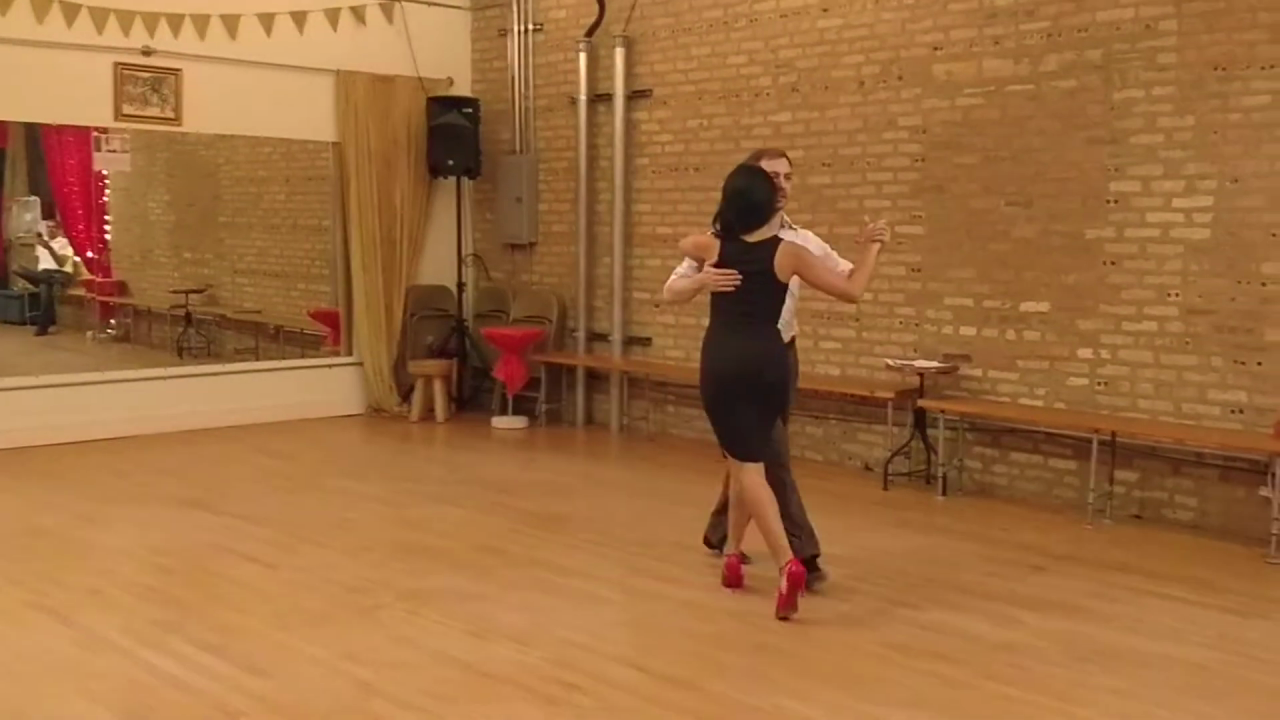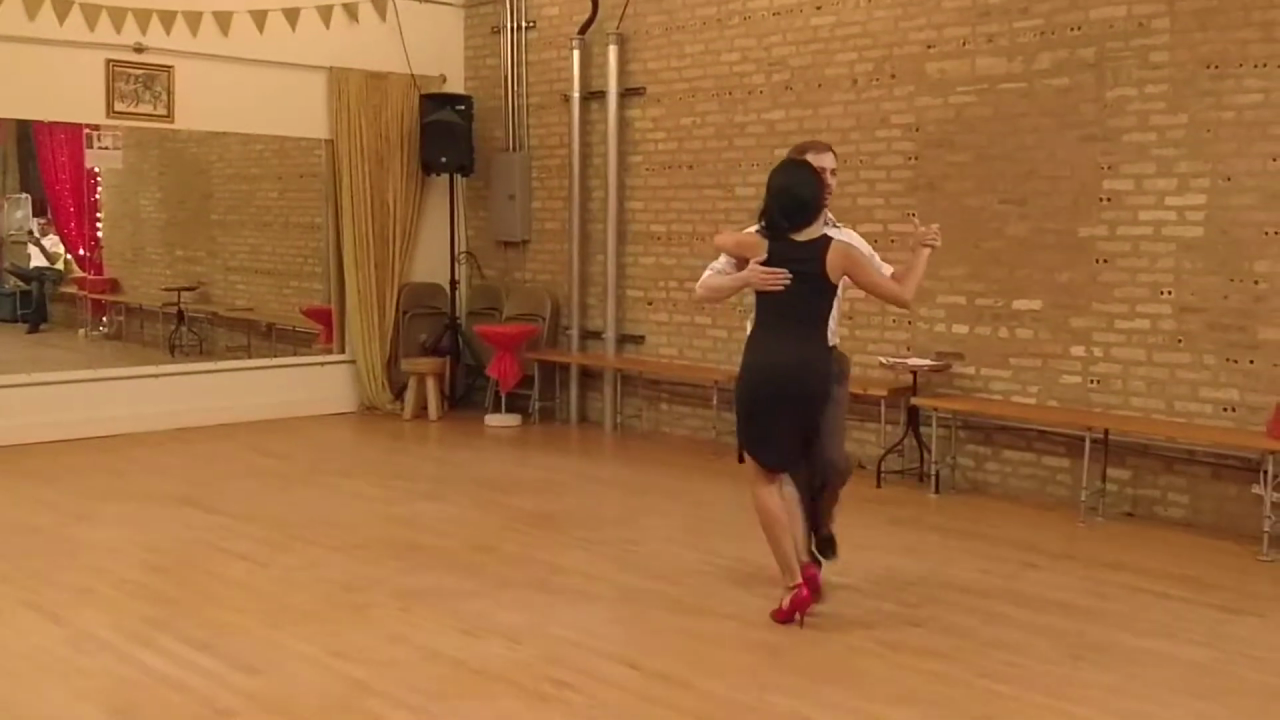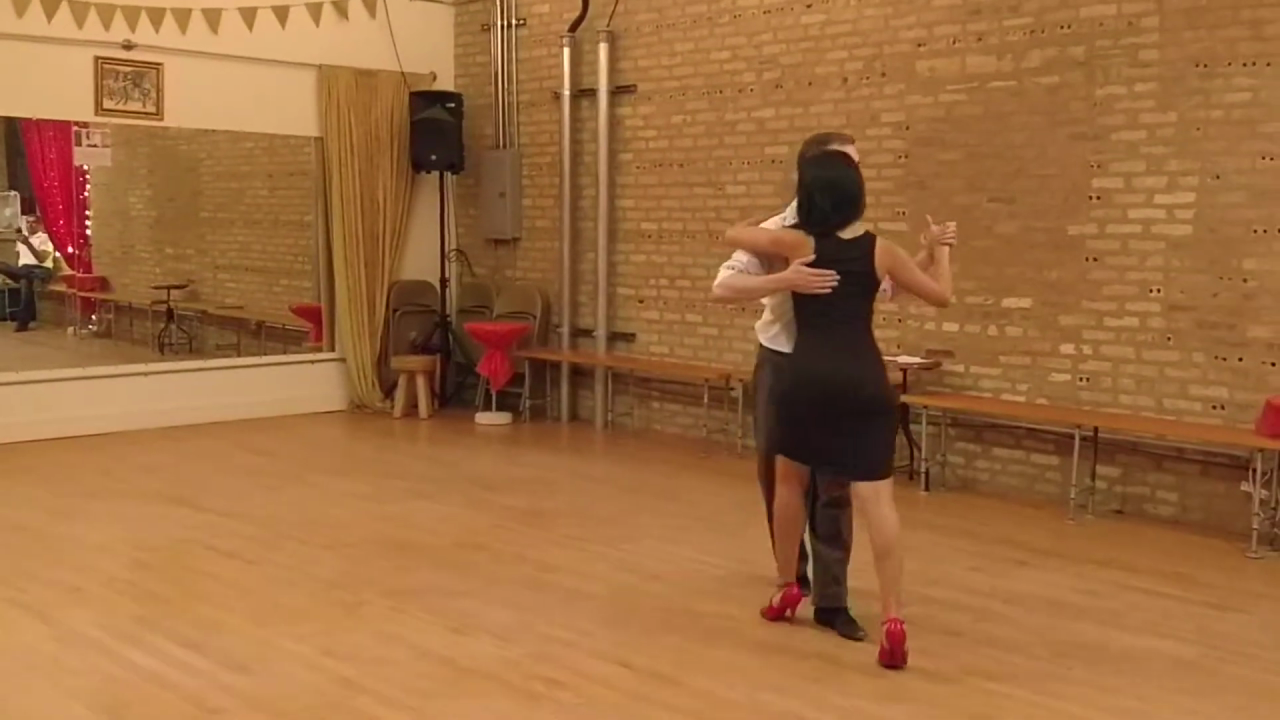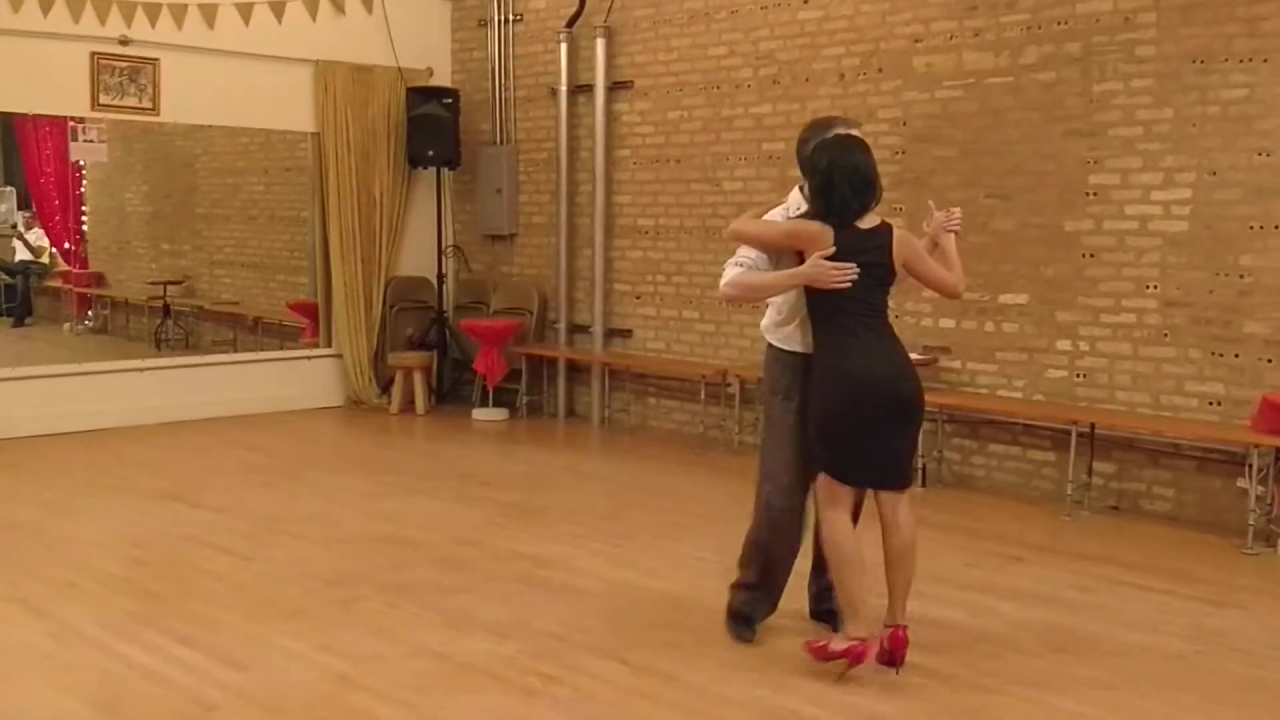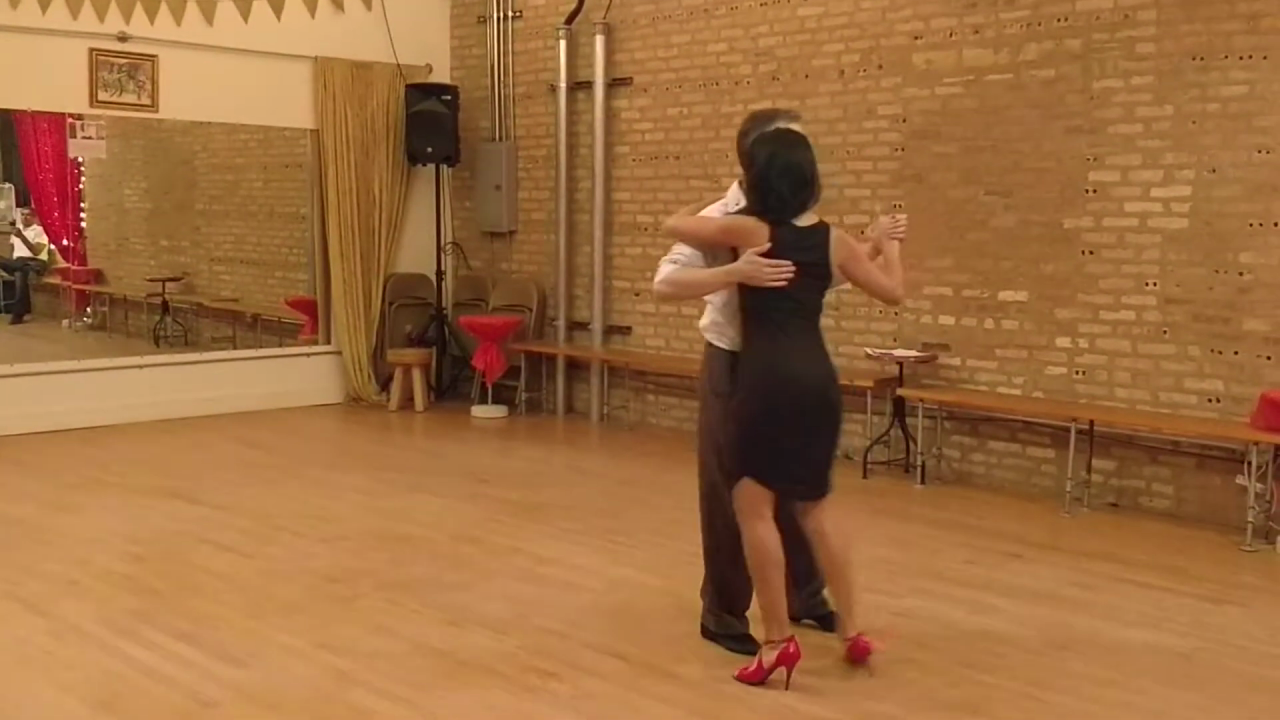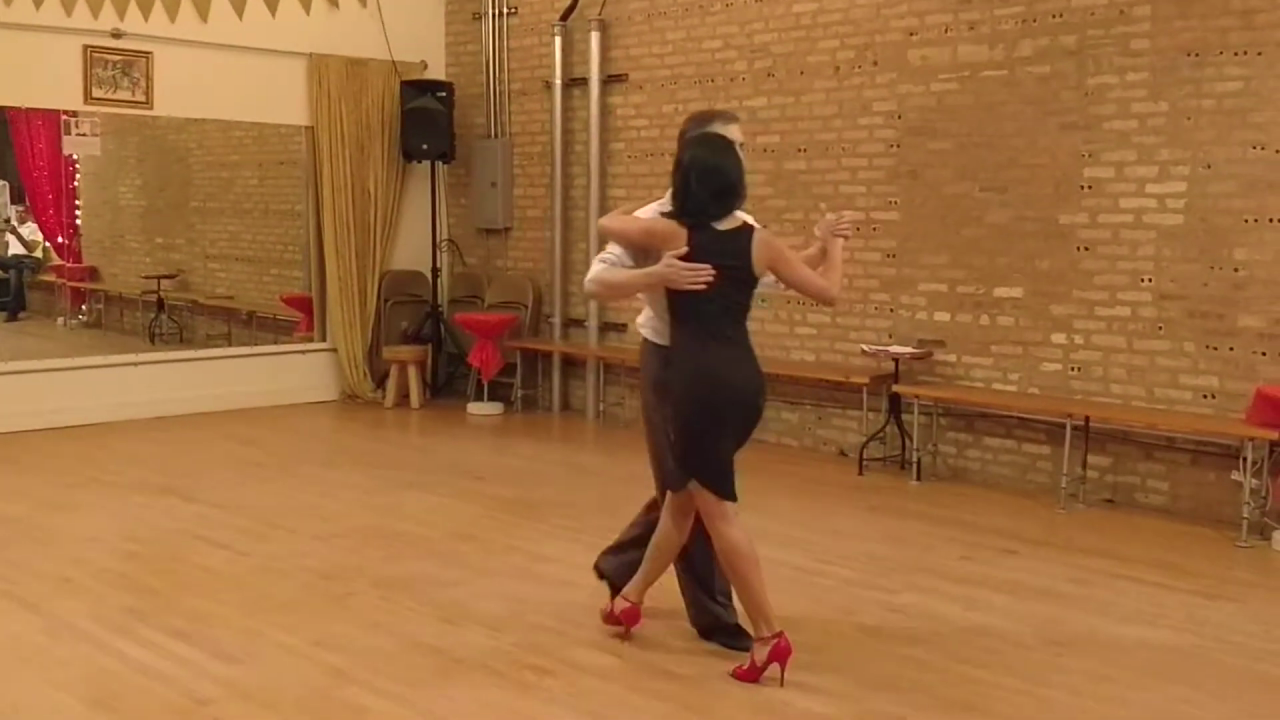
dt=0.5s
person 1, frame 1
left shoulder: (713, 247)
right shoulder: (788, 253)
left elbow: (683, 244)
right elbow: (851, 291)
right wrist: (873, 246)
left hip: (722, 362)
right hip: (768, 362)
left knee: (747, 467)
right knee: (746, 460)
left ankle: (787, 564)
right ankle: (732, 557)
person 1, frame 2
left shoulder: (759, 246)
right shoulder: (839, 253)
left elbow: (719, 240)
right elbow: (902, 296)
right wrist: (923, 249)
left hip: (763, 367)
right hip: (811, 370)
left knee: (765, 477)
right knee: (784, 474)
left ankle: (793, 583)
right ankle: (800, 564)
person 1, frame 3
left shoulder: (797, 243)
right shoulder: (880, 250)
left elbow: (733, 234)
right elbow: (941, 294)
left wrist: (769, 231)
right wrist: (941, 248)
left hip: (809, 375)
right hip: (865, 377)
left knee: (789, 481)
right knee: (876, 497)
left ankle: (787, 587)
right ankle: (893, 620)
person 1, frame 4
left shoulder: (812, 234)
right shoulder: (895, 239)
left elbow: (736, 229)
right elbow: (954, 285)
left wrist: (763, 214)
right wrist: (946, 236)
left hip: (843, 378)
right hip: (895, 375)
left knee: (834, 502)
right knee: (895, 500)
left ankle: (853, 631)
right ankle: (895, 627)
person 1, frame 5
left shoulder: (748, 230)
right shoulder: (833, 239)
left elbow: (674, 225)
right elbow: (892, 291)
left wrist: (704, 213)
right wrist: (889, 242)
left hip: (769, 380)
right hip: (819, 381)
left knee: (754, 508)
right knee: (813, 508)
left ankle: (778, 641)
right ankle: (852, 630)
person 1, frame 6
left shoulder: (671, 234)
right shoulder: (760, 241)
left elbow: (607, 224)
right elbow: (827, 291)
left wrist: (637, 214)
right wrist: (833, 244)
left hip: (700, 382)
right hip: (744, 381)
left knee: (717, 510)
right knee: (684, 492)
left ankle: (769, 636)
right ankle: (629, 598)
person 2, frame 1
left shoulder: (803, 242)
left elbow: (848, 281)
right elbow: (670, 291)
right wrist: (702, 281)
left hip: (781, 356)
right knee: (773, 454)
left ankle: (719, 531)
right ankle: (803, 554)
person 2, frame 2
left shoulder: (845, 241)
right elbow: (704, 290)
right wrist: (745, 279)
left hip: (825, 363)
left knee: (832, 461)
left ankle: (816, 521)
right ankle: (799, 557)
person 2, frame 3
right shoulder: (777, 234)
left elbow: (891, 286)
right elbow: (723, 287)
left wrist: (929, 253)
right wrist: (785, 280)
right hip: (783, 366)
left knee: (835, 486)
right knee: (780, 475)
left ankle: (831, 599)
right ankle: (793, 573)
person 2, frame 4
right shoulder: (782, 226)
right elbow: (730, 288)
right wrist: (802, 276)
right hip: (794, 366)
right knee: (783, 489)
left ankle: (825, 597)
right ankle: (748, 600)
person 2, frame 5
right shoulder: (722, 221)
right elbow: (663, 284)
right wrist: (732, 272)
right hip: (735, 368)
right knee: (729, 494)
left ankle: (805, 597)
right ankle: (723, 615)
person 2, frame 6
left shoulder: (739, 224)
right shoulder: (655, 222)
right elbow: (596, 283)
left wrist: (820, 247)
right wrist: (656, 276)
right hip: (670, 363)
left ankle: (621, 562)
right ankle: (712, 611)
